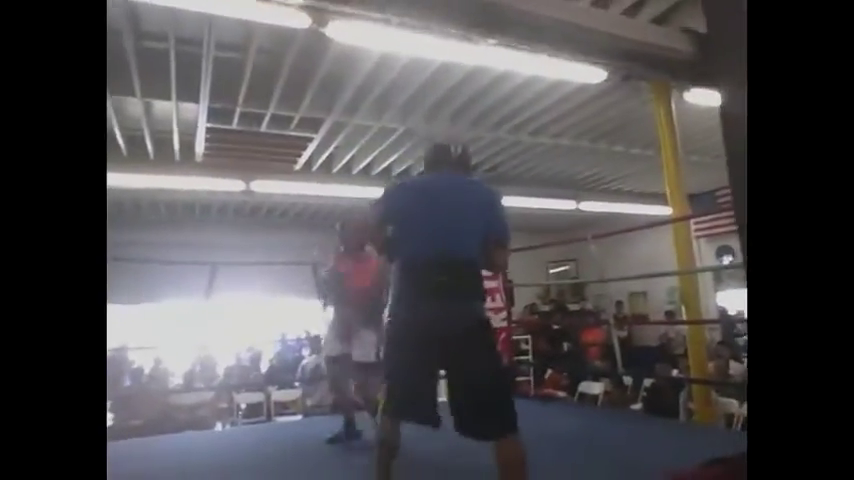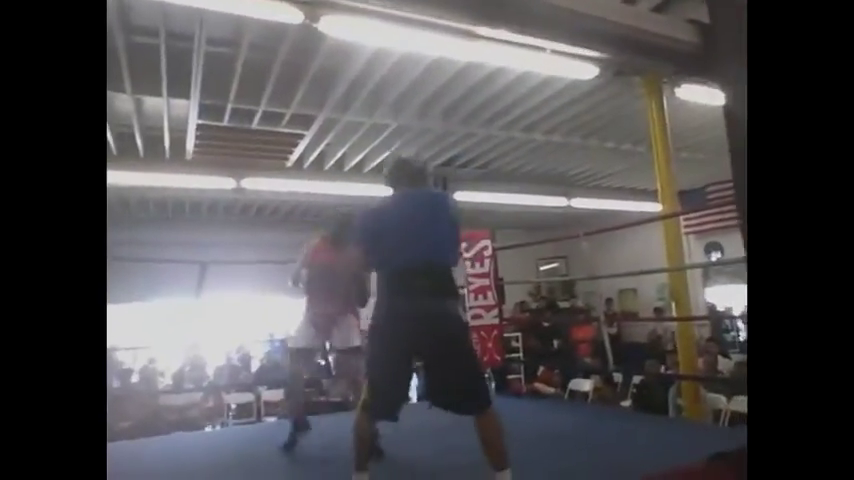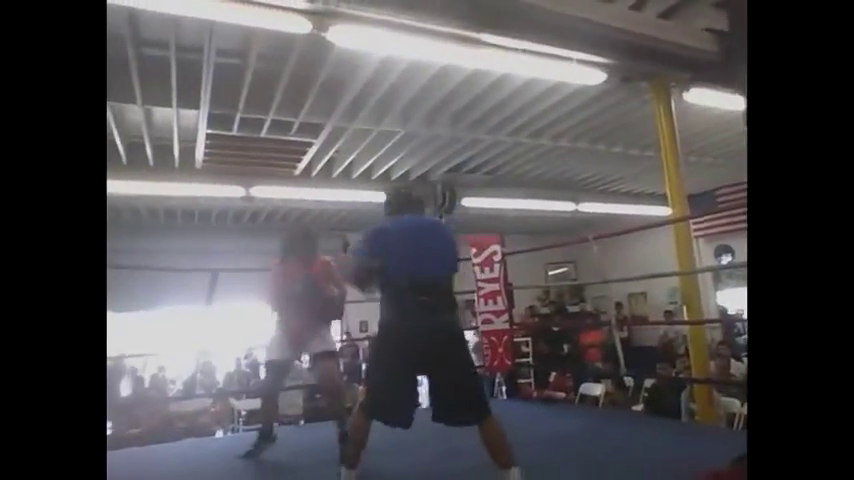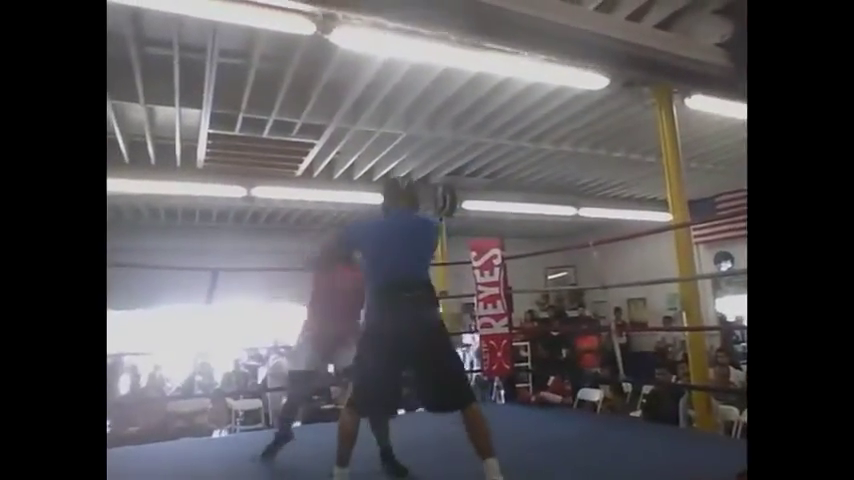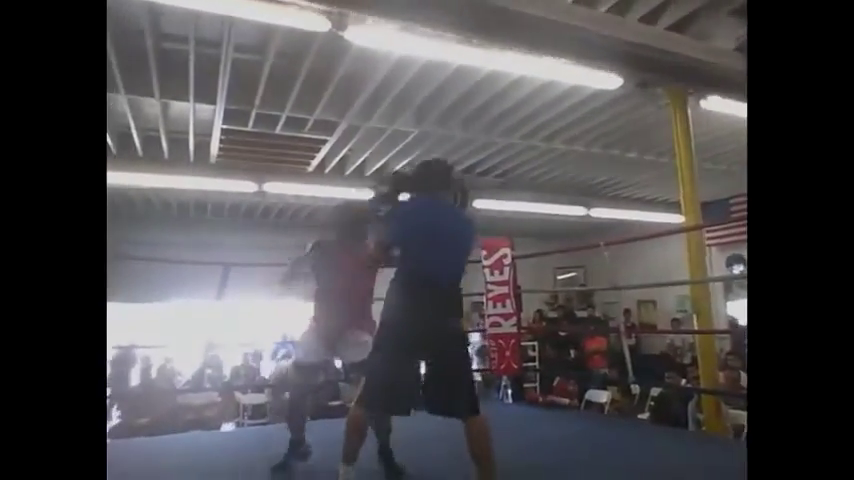
dt=0.5s
person 1, frame 1
left shoulder: (403, 191)
right shoulder: (485, 196)
left elbow: (377, 239)
right elbow: (499, 262)
left hip: (411, 313)
right hip: (465, 311)
left knee: (395, 407)
right knee: (501, 423)
person 1, frame 2
left shoulder: (378, 214)
right shoulder: (442, 203)
left elbow: (361, 261)
right elbow: (452, 256)
left hip: (394, 312)
right hip: (441, 309)
left knee: (372, 403)
right knee: (479, 403)
person 1, frame 3
left shoulder: (382, 232)
right shoulder: (443, 232)
left elbow: (354, 275)
left hip: (398, 325)
right hip: (442, 323)
left knee: (368, 407)
right knee: (479, 411)
person 1, frame 4
left shoulder: (367, 227)
right shoulder: (428, 226)
left elbow: (342, 245)
left hip: (381, 319)
right hip: (423, 316)
left knee: (357, 403)
right knee: (464, 399)
person 1, frame 5
left shoulder: (413, 209)
right shoulder: (466, 224)
left elbow: (383, 246)
left hip: (403, 316)
right hip: (446, 320)
left knee: (367, 400)
right knee: (469, 410)
person 2, frame 1
left shoulder: (377, 263)
right shoulder: (339, 263)
left elbow: (382, 297)
right elbow: (327, 294)
right wrist: (329, 284)
left hip: (365, 326)
right hip: (341, 325)
left knee: (364, 385)
right knee: (337, 380)
right ankle: (350, 427)
person 2, frame 2
right shoulder: (315, 249)
left elbow: (363, 299)
right elbow: (295, 278)
left wrist: (358, 283)
right wrist: (309, 277)
left hip: (344, 318)
right hip: (314, 317)
left knee: (353, 374)
right knee: (295, 372)
right ankle: (299, 422)
person 2, frame 3
left shoulder: (325, 265)
right shoulder: (281, 267)
left elbow: (341, 291)
right elbow: (275, 303)
left wrist: (334, 303)
right wrist: (295, 292)
left hip: (317, 329)
right hip: (288, 330)
left knee: (332, 380)
right knee: (270, 386)
left ankle: (344, 436)
right ankle: (265, 435)
person 2, frame 4
left shoulder: (361, 273)
right shoulder: (327, 263)
left hip: (347, 338)
right hip: (315, 337)
right knee: (297, 396)
left ankle: (387, 453)
right ankle: (281, 435)
person 2, frame 5
left shoulder: (368, 254)
right shoulder: (325, 251)
right elbow: (290, 276)
right wrist: (311, 254)
left hip: (356, 330)
right hip: (321, 328)
right knee: (299, 394)
left ankle: (385, 453)
right ankle: (297, 446)
